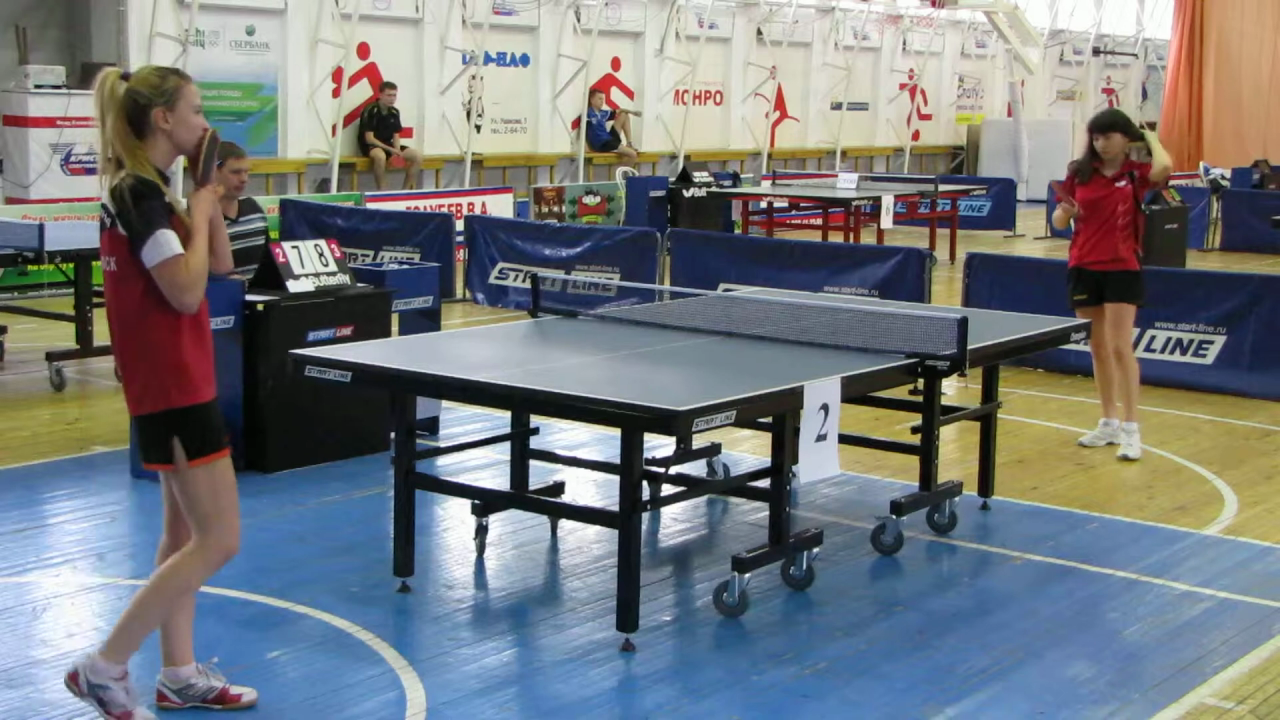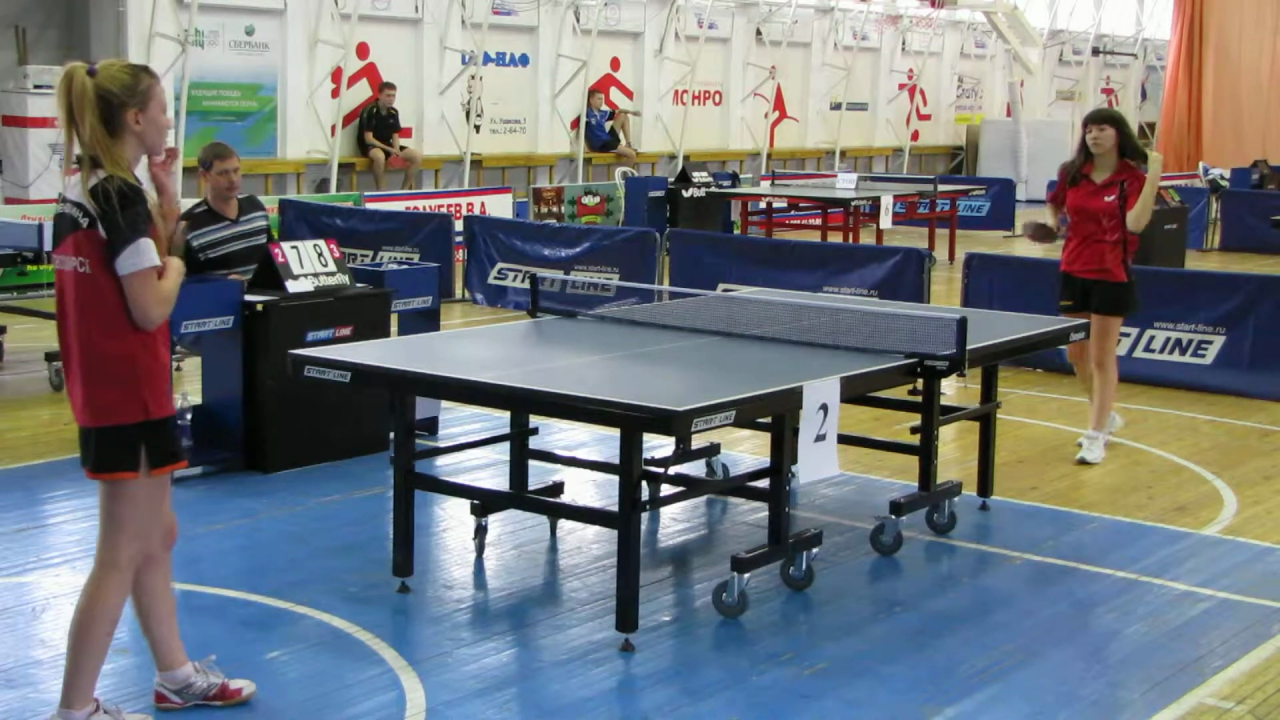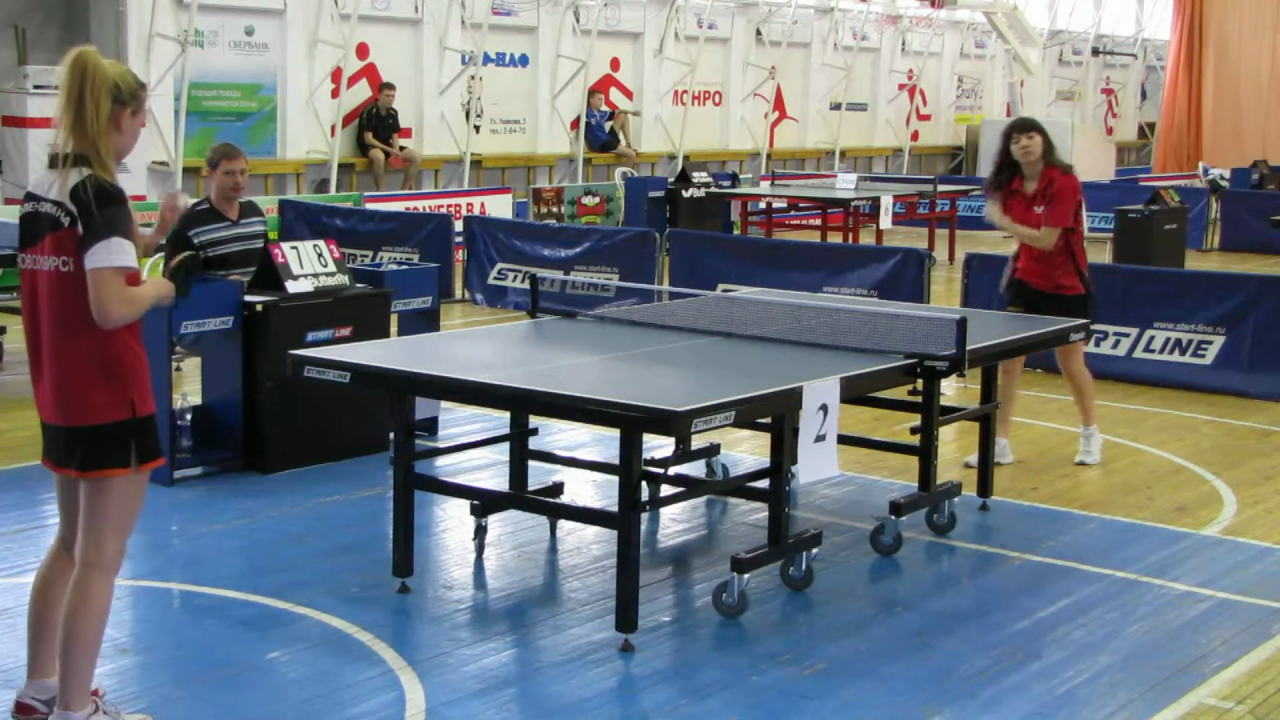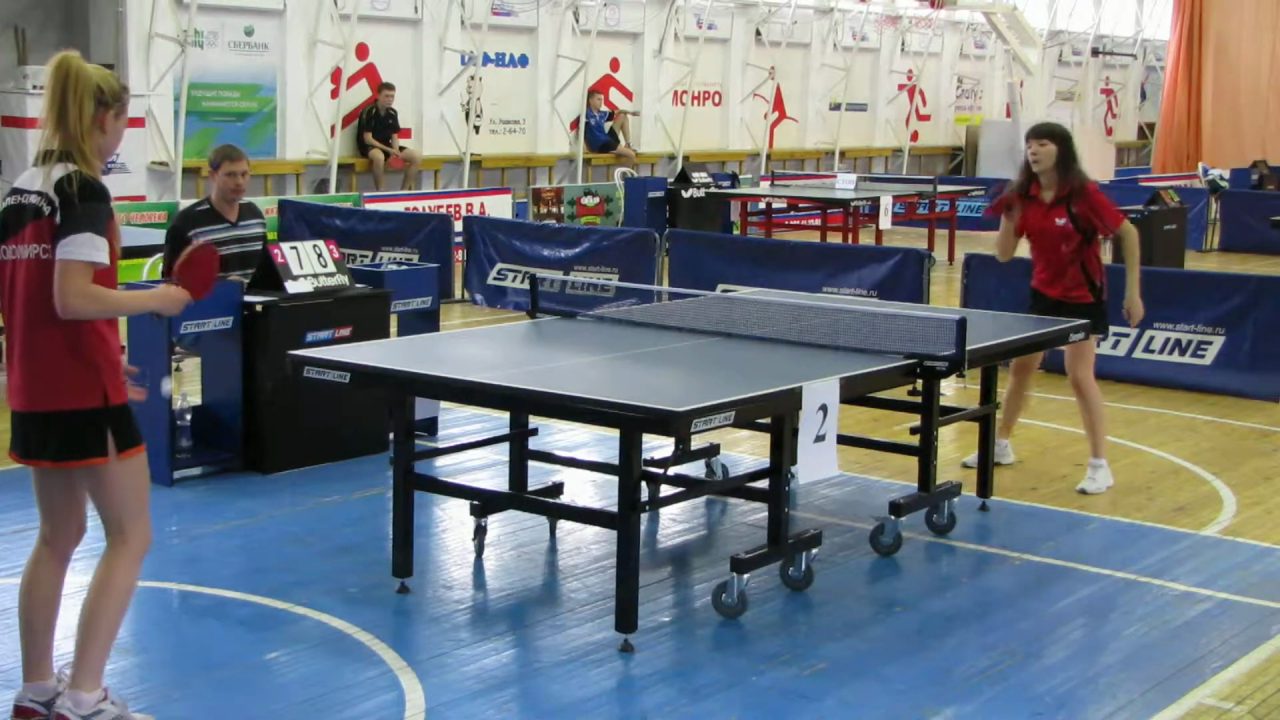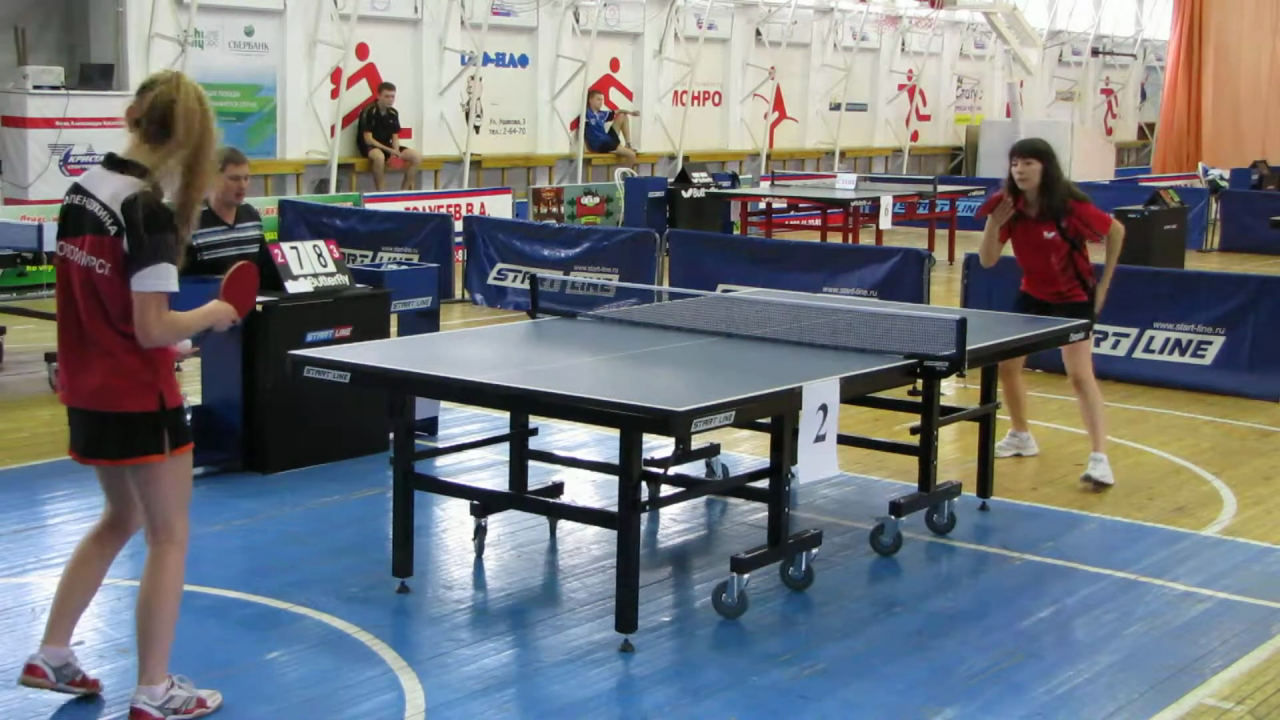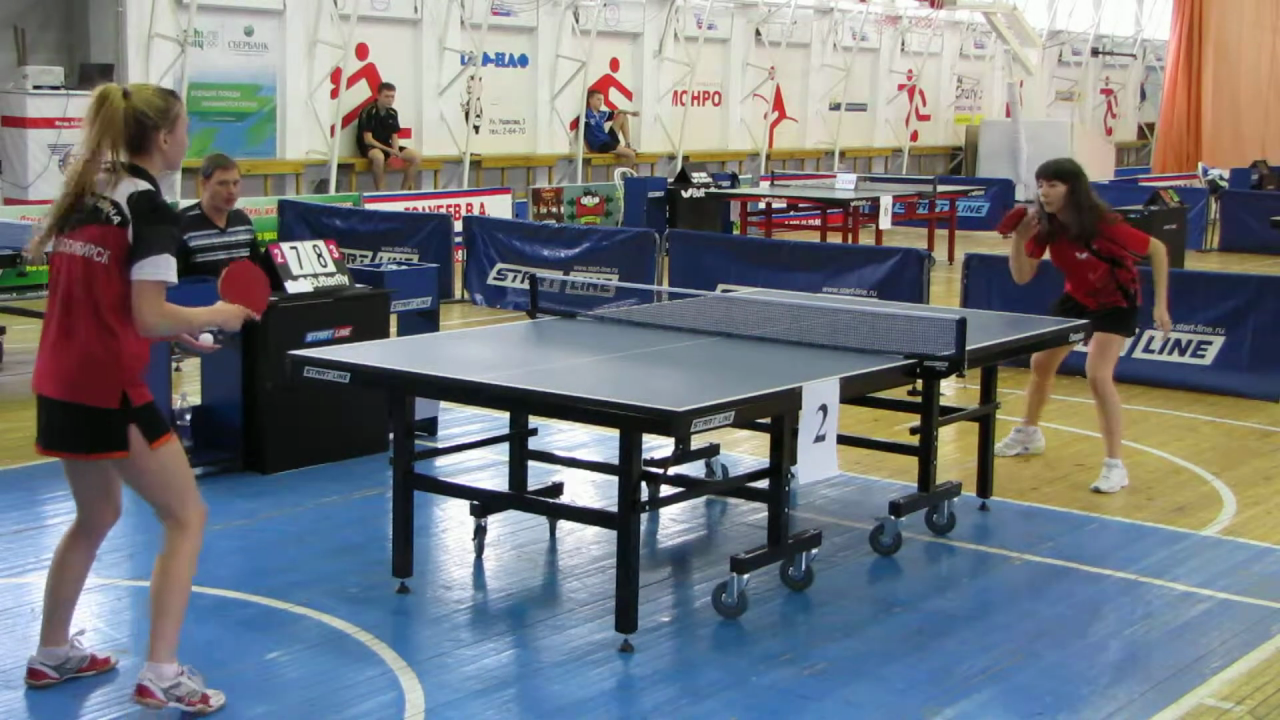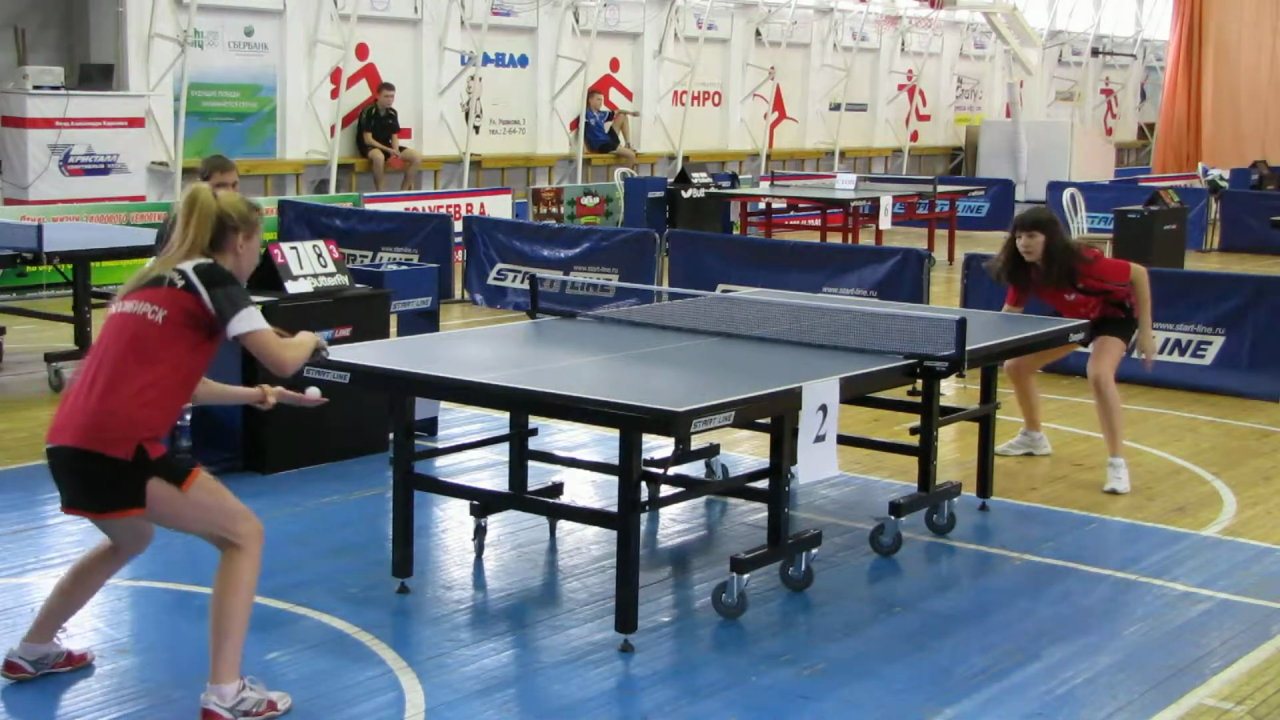
dt=0.7s
person 1, frame 1
left shoulder: (148, 189)
right shoulder: (138, 192)
left elbow: (222, 264)
right elbow: (187, 294)
left wrist: (210, 203)
right wrist: (199, 215)
left hip: (182, 383)
right hip: (171, 388)
left knee: (185, 534)
right knee: (219, 542)
right ankle: (102, 665)
person 1, frame 2
left shoulder: (79, 189)
right shoulder: (120, 194)
right elbow: (151, 310)
left wrist: (164, 202)
right wrist: (177, 270)
left hip: (101, 391)
right hip: (129, 397)
left knee: (156, 537)
right knee: (120, 558)
person 1, frame 3
left shoulder: (40, 190)
right shoulder: (99, 193)
right elbow: (110, 308)
left wrist: (148, 238)
right wrist: (160, 288)
left hip: (59, 397)
right hip: (108, 398)
left knee: (70, 543)
right knee: (100, 557)
person 1, frame 4
right shoulder: (82, 190)
right elbow: (72, 298)
right wrist: (152, 299)
right hip: (82, 394)
left knee: (58, 536)
right knee: (130, 539)
person 1, frame 5
left shoulder: (82, 188)
right shoulder: (149, 213)
left elbow: (92, 294)
right elbow: (153, 330)
right wrist: (209, 316)
left hip: (86, 391)
right hip: (138, 398)
left knee: (121, 518)
right knee: (169, 537)
left ankle: (50, 655)
person 1, frame 6
left shoulder: (84, 195)
right shoulder: (148, 207)
right elbow: (149, 318)
left wrist: (170, 327)
right wrist: (216, 313)
left hip: (58, 387)
right hip: (108, 391)
left knee: (97, 515)
right knee: (187, 518)
left ankle: (51, 653)
right ankle: (162, 673)
person 1, frame 7
left shoulder: (155, 280)
right shoulder: (210, 278)
right elbow: (281, 361)
left wrist: (252, 395)
right wrist: (306, 339)
left hip: (68, 443)
right hip: (120, 448)
left knee: (129, 539)
right knee: (243, 536)
person 2, frame 1
left shoulder: (1137, 173)
right shoulder: (1079, 172)
left elbow: (1164, 167)
right elbow: (1058, 222)
left wrist: (1150, 137)
right wrist: (1065, 212)
left hip: (1122, 269)
right hip: (1084, 269)
left knee: (1120, 347)
right knee: (1098, 349)
left ankle: (1131, 429)
right ankle: (1109, 423)
person 2, frame 2
left shoulder: (1134, 178)
right shoulder: (1071, 173)
left elbow: (1136, 224)
right elbow: (1054, 208)
left wrist: (1154, 173)
right wrist: (1053, 227)
left hip: (1111, 277)
right hip: (1073, 272)
left knee: (1102, 356)
right knee: (1074, 355)
left ankle: (1094, 436)
right ankle: (1108, 415)
person 2, frame 3
left shoulder: (1065, 183)
right shoulder: (1009, 186)
left elbow: (1046, 240)
left wrist: (1001, 222)
right wrist: (1020, 245)
left hip: (1066, 287)
right hip: (1026, 283)
left knee: (1071, 366)
right knee: (1008, 363)
left ankle: (1090, 433)
right ankle: (999, 444)
person 2, frame 4
left shoulder: (1084, 194)
right shoulder: (1023, 196)
left elbow: (1129, 234)
right elbow: (1003, 255)
left wrist: (1133, 291)
right wrist: (1008, 220)
left hip: (1083, 296)
right hip: (1043, 293)
left knee: (1080, 377)
right knee: (1020, 369)
left ankle: (1099, 466)
right ankle: (1001, 446)
person 2, frame 5
left shoulder: (1070, 206)
right shoulder: (1010, 207)
left elbow: (1116, 231)
right elbow: (987, 261)
left wrist: (1103, 284)
right wrist: (994, 223)
left hip: (1073, 298)
right hip: (1033, 296)
left knee: (1080, 373)
right knee: (1006, 366)
left ankle: (1099, 459)
right ankle: (1021, 436)
person 2, frame 6
left shoulder: (1103, 225)
right shoulder: (1043, 224)
left elbow: (1158, 250)
right elbow: (1022, 276)
left wrist: (1160, 305)
right wrist: (1019, 240)
left hip: (1116, 303)
right hip: (1077, 298)
left knee: (1097, 375)
right knee: (1040, 363)
left ankle: (1115, 465)
right ankle: (1027, 433)
person 2, frame 7
left shoulder: (1083, 263)
right shoulder: (1024, 270)
left elbow: (1139, 274)
right elbow: (1010, 314)
left wrist: (1145, 330)
left hip: (1114, 316)
right hip: (1073, 318)
left knee: (1099, 376)
right knee: (1015, 366)
left ankle: (1117, 465)
right ankle: (1033, 436)
